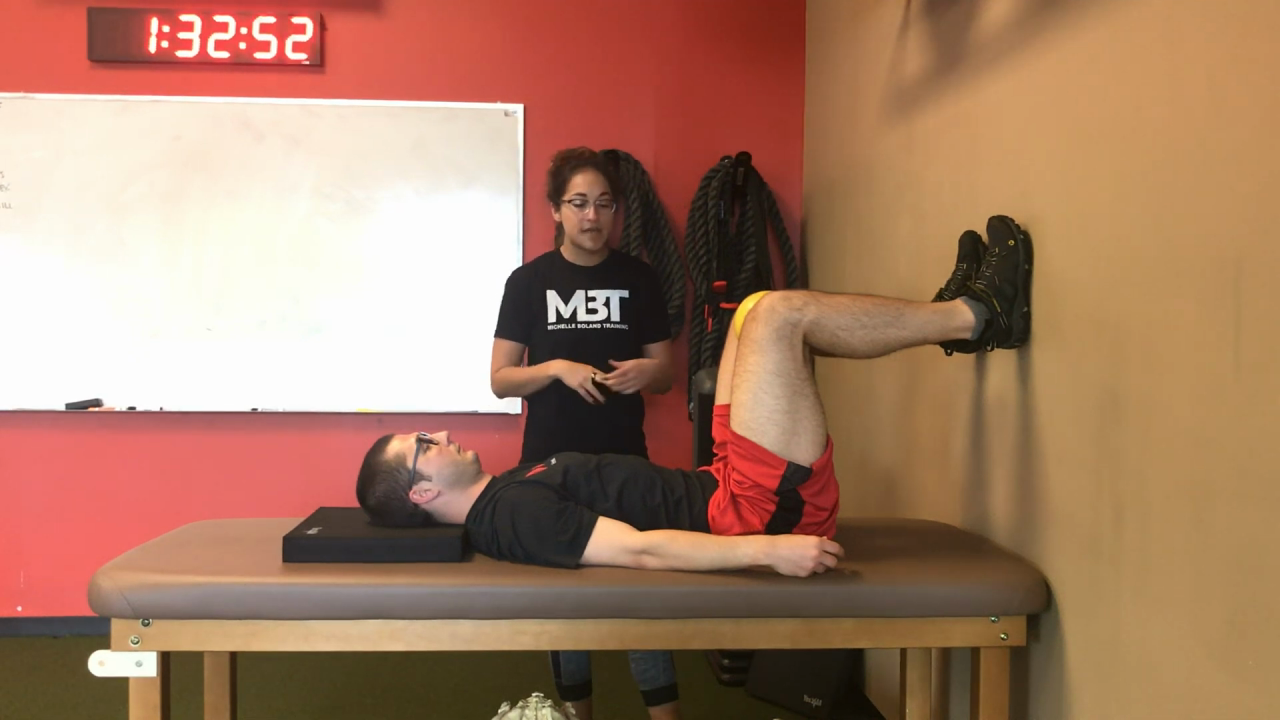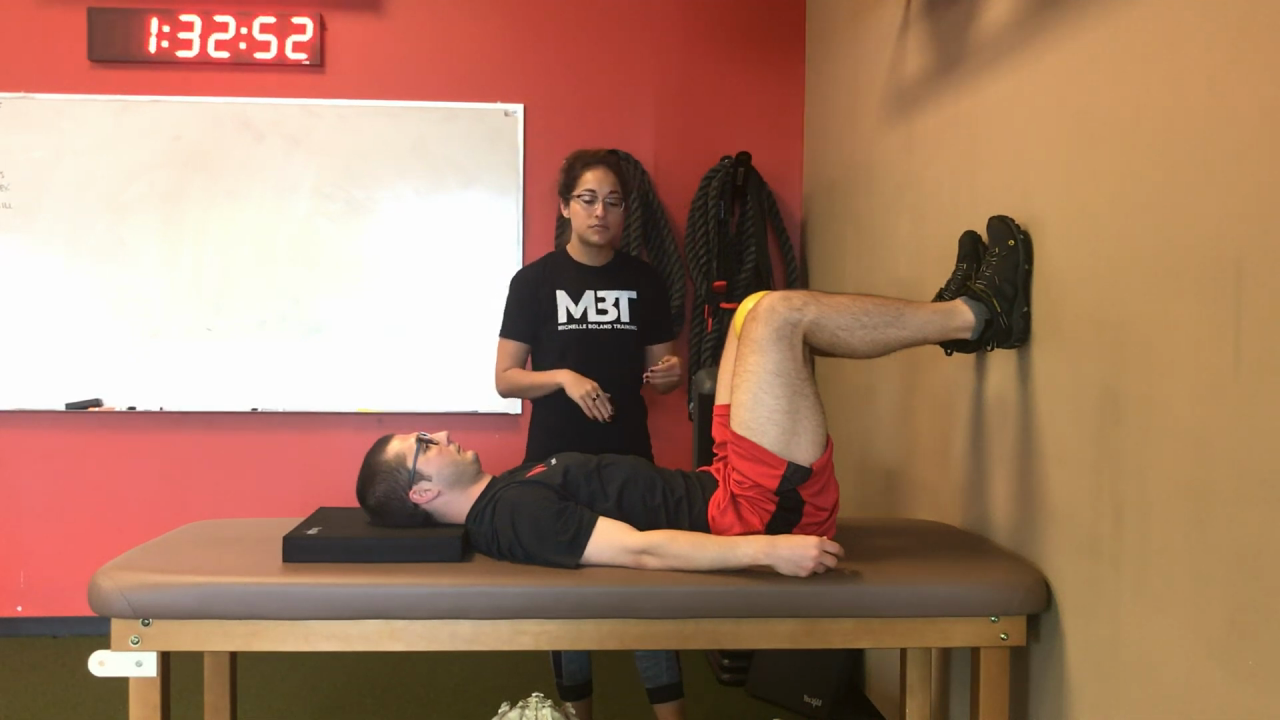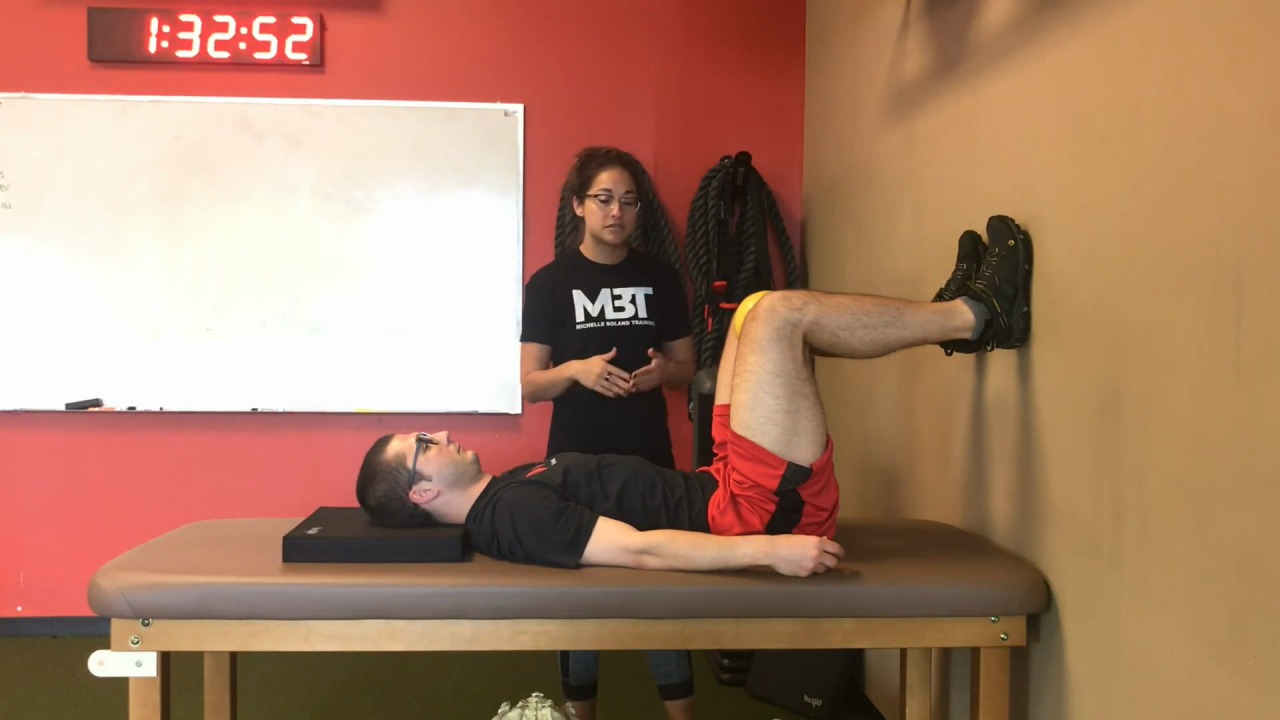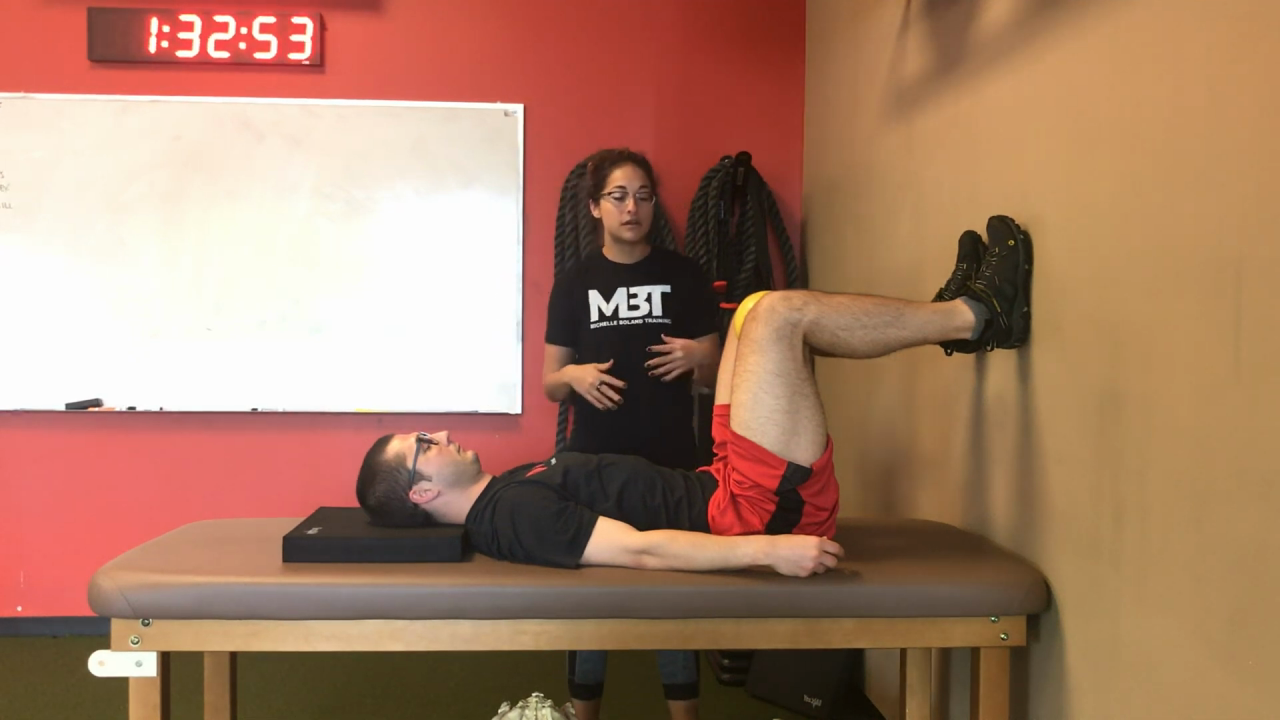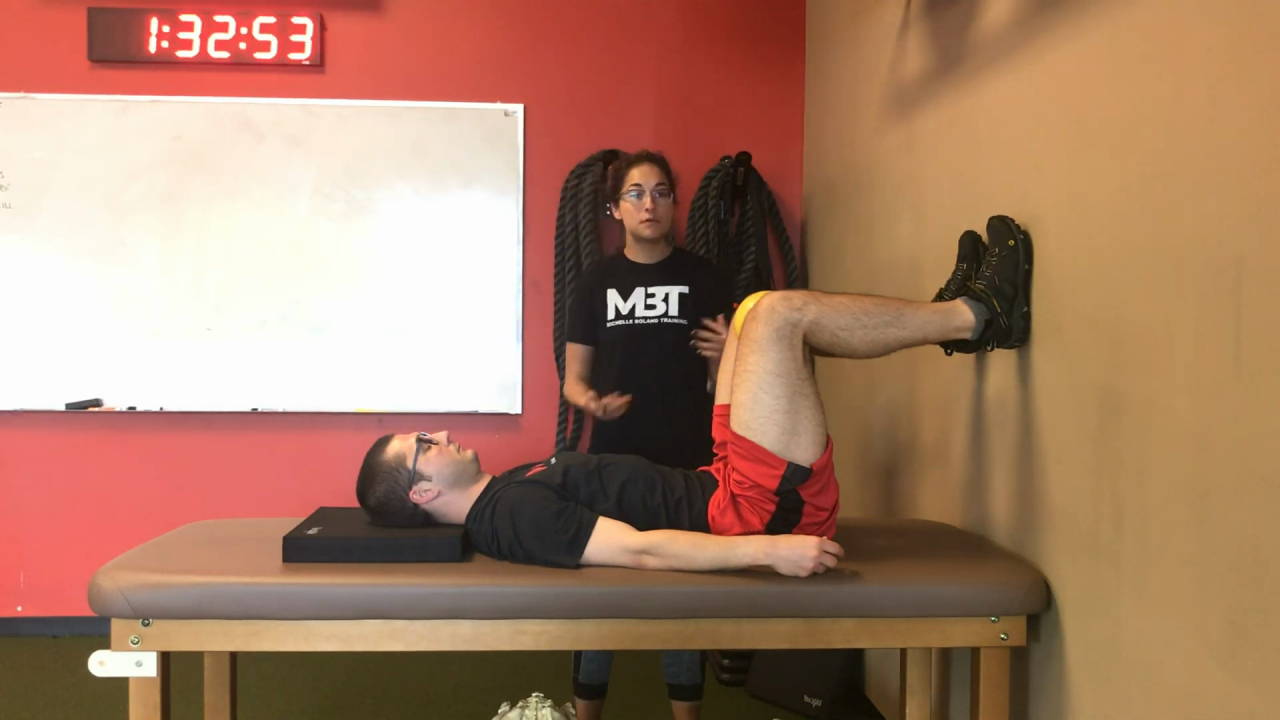
dt=0.4s
person 1, frame 1
left shoulder: (507, 491)
right shoulder: (513, 513)
right elbow: (640, 549)
right wrist: (768, 548)
left hip: (719, 485)
right hip: (752, 508)
left knee: (761, 311)
right knee: (777, 313)
left ankle: (956, 314)
right ankle: (975, 314)
person 1, frame 2
left shoulder: (507, 494)
right shoulder: (512, 515)
right elbow: (639, 551)
right wrist: (770, 549)
left hip: (720, 488)
right hip: (754, 512)
left knee: (762, 314)
right knee: (779, 314)
left ankle: (954, 313)
right ankle: (975, 316)
person 1, frame 3
left shoulder: (505, 497)
right shoulder: (508, 510)
right elbow: (639, 551)
right wrist: (770, 549)
left hip: (716, 491)
right hip: (750, 514)
left knee: (761, 311)
right knee: (778, 311)
left ankle: (956, 314)
right ankle: (974, 318)
person 1, frame 4
left shoulder: (506, 489)
right shoulder: (510, 516)
right elbow: (639, 551)
right wrist: (770, 548)
left hip: (722, 488)
right hip: (749, 510)
left knee: (763, 314)
right knee: (777, 314)
left ankle: (963, 314)
right ankle: (975, 314)
person 1, frame 5
left shoulder: (506, 491)
right shoulder: (511, 517)
right elbow: (639, 551)
right wrist: (770, 549)
left hip: (722, 487)
right hip: (748, 510)
left knee: (766, 314)
right knee: (778, 309)
left ankle: (962, 315)
right ankle: (974, 314)
person 2, frame 1
left shoulder: (640, 278)
right shoulder: (529, 281)
left elbow: (667, 374)
right elbow: (500, 379)
left wrist: (645, 372)
right wrist: (556, 367)
left hip: (623, 460)
right hip: (551, 463)
person 2, frame 2
left shoulder: (645, 280)
right shoulder: (534, 280)
left elbow: (660, 370)
right elbow: (505, 378)
left wrist: (671, 372)
right wrist: (562, 378)
left hip: (629, 459)
right hip: (556, 462)
person 2, frame 3
left shoulder: (660, 276)
right shoulder: (551, 282)
left elbow: (686, 366)
right elbow: (530, 384)
left wrist: (663, 371)
right wrist: (576, 369)
left hip: (649, 459)
right hip: (576, 461)
person 2, frame 4
left shoulder: (684, 274)
right shoulder: (574, 283)
left elbow: (713, 373)
right elbow: (549, 384)
left wrist: (696, 358)
right wrist: (574, 375)
left hip: (671, 460)
right hip: (595, 462)
person 2, frame 5
left shoulder: (703, 277)
right shoulder: (596, 282)
left elbow: (722, 379)
right elbow: (573, 378)
left wrist: (728, 356)
right wrist: (588, 401)
left hip: (686, 461)
right hip: (613, 462)
